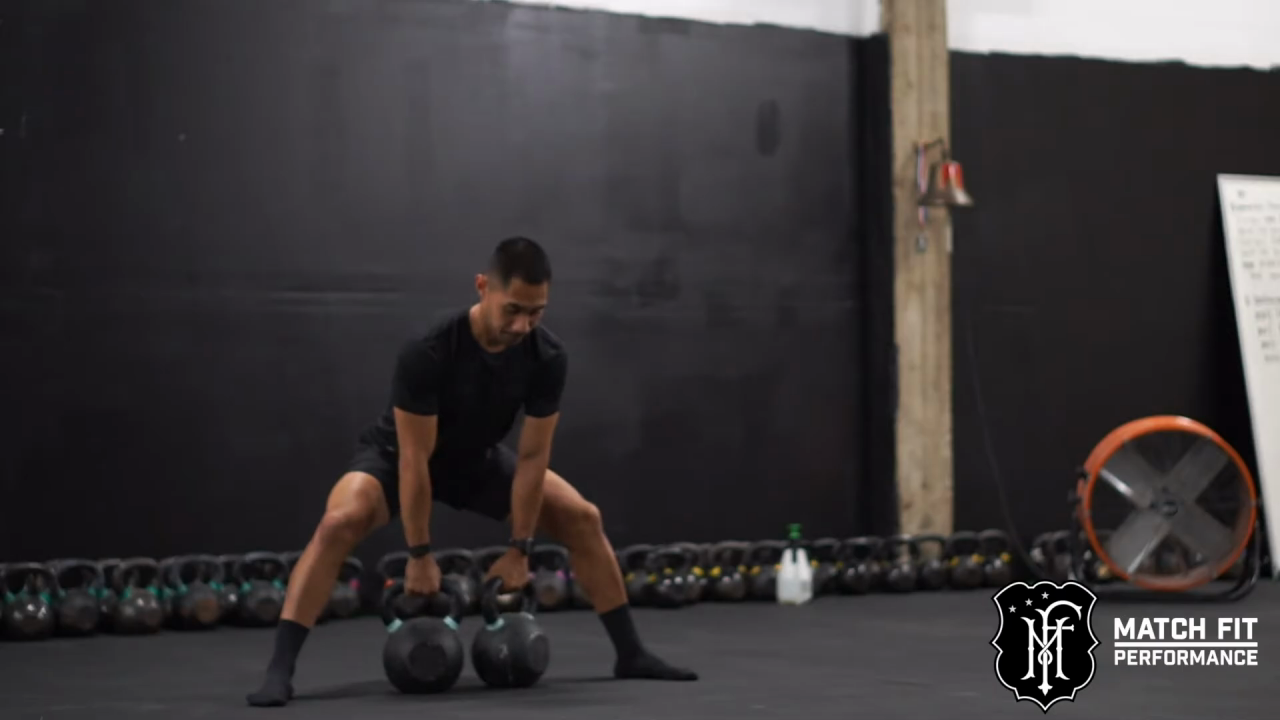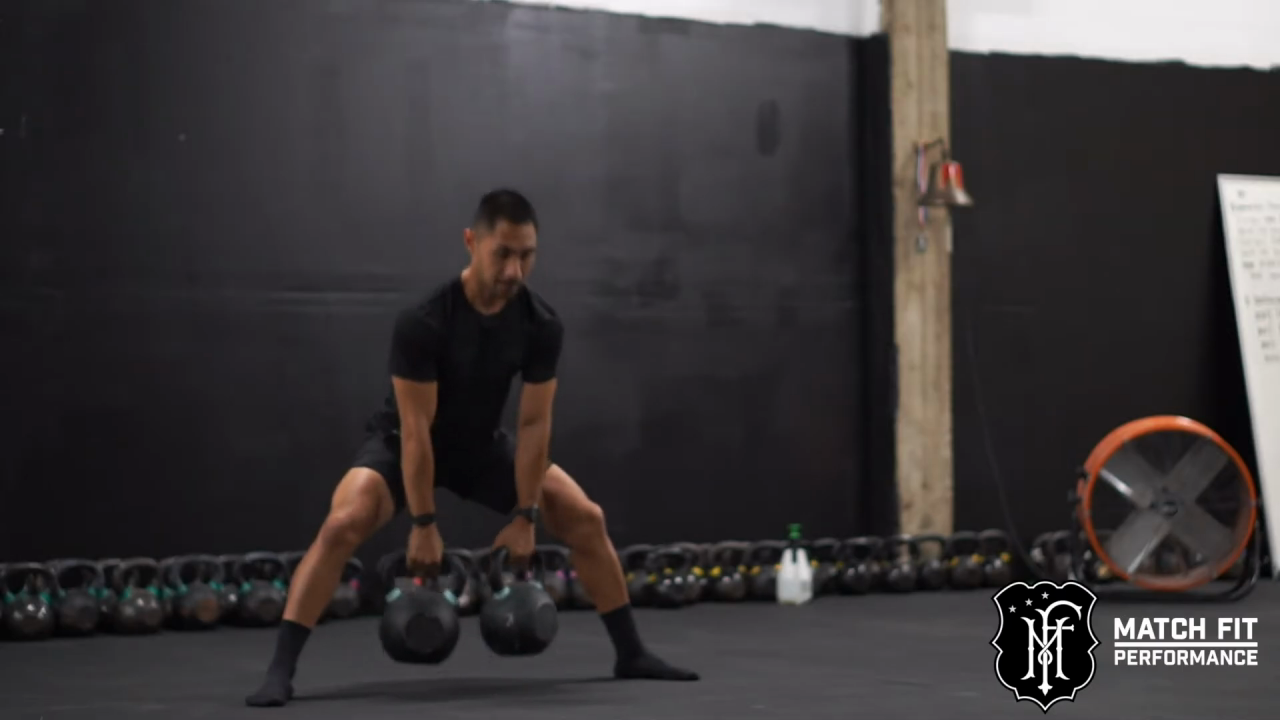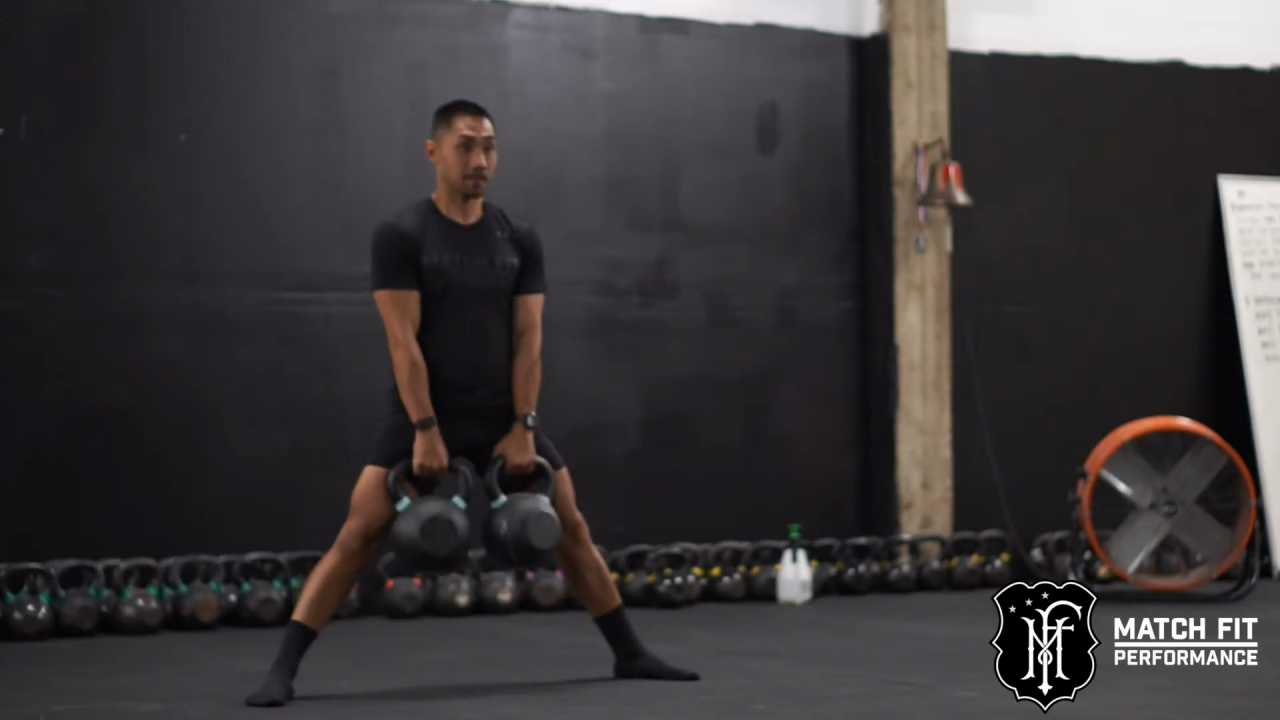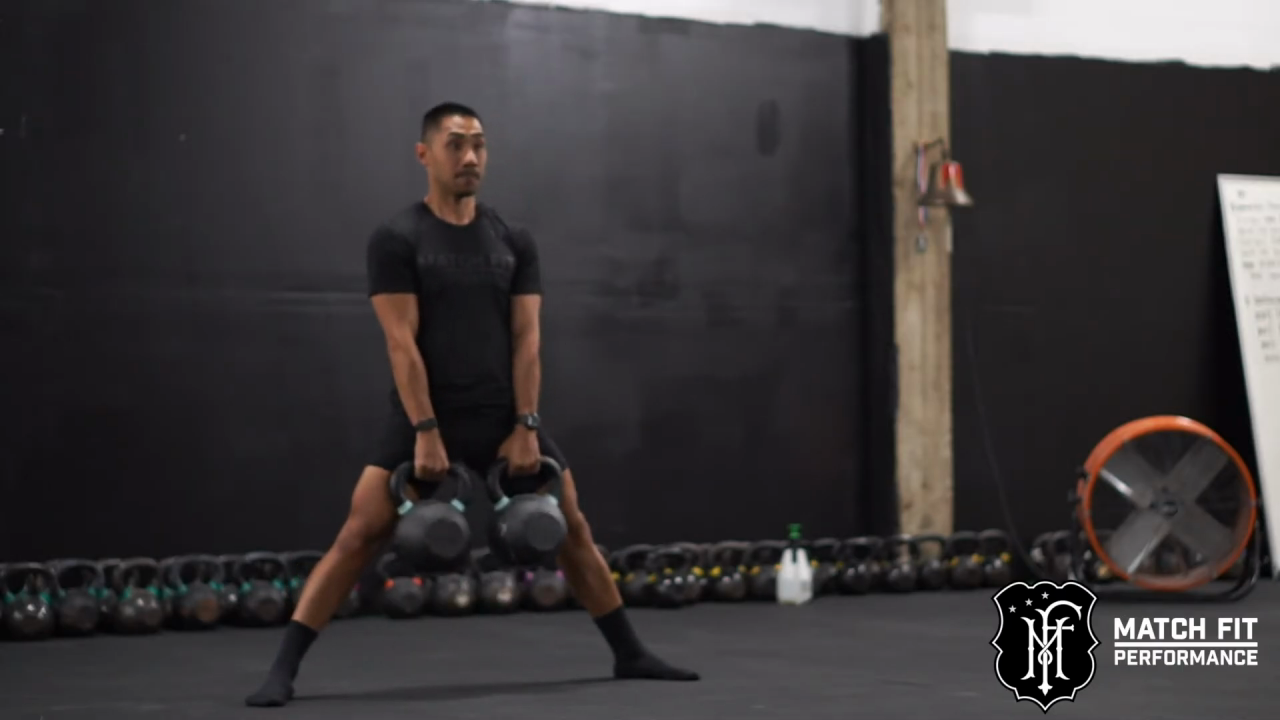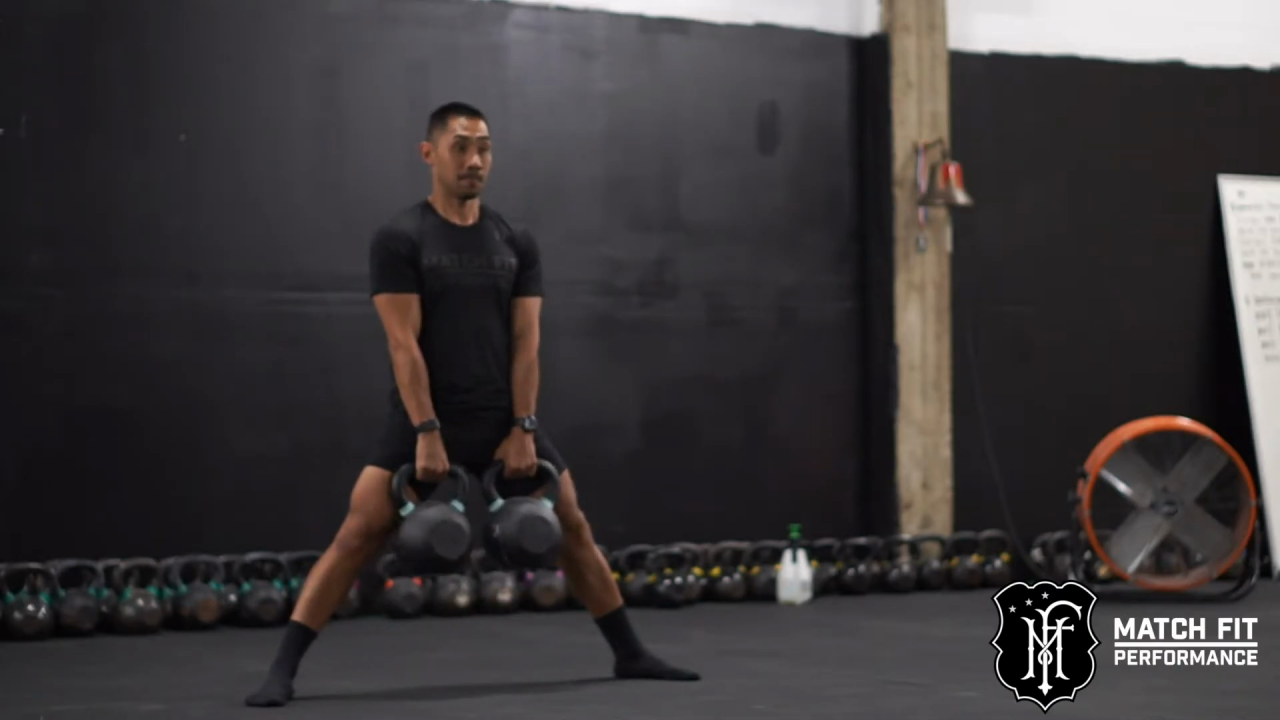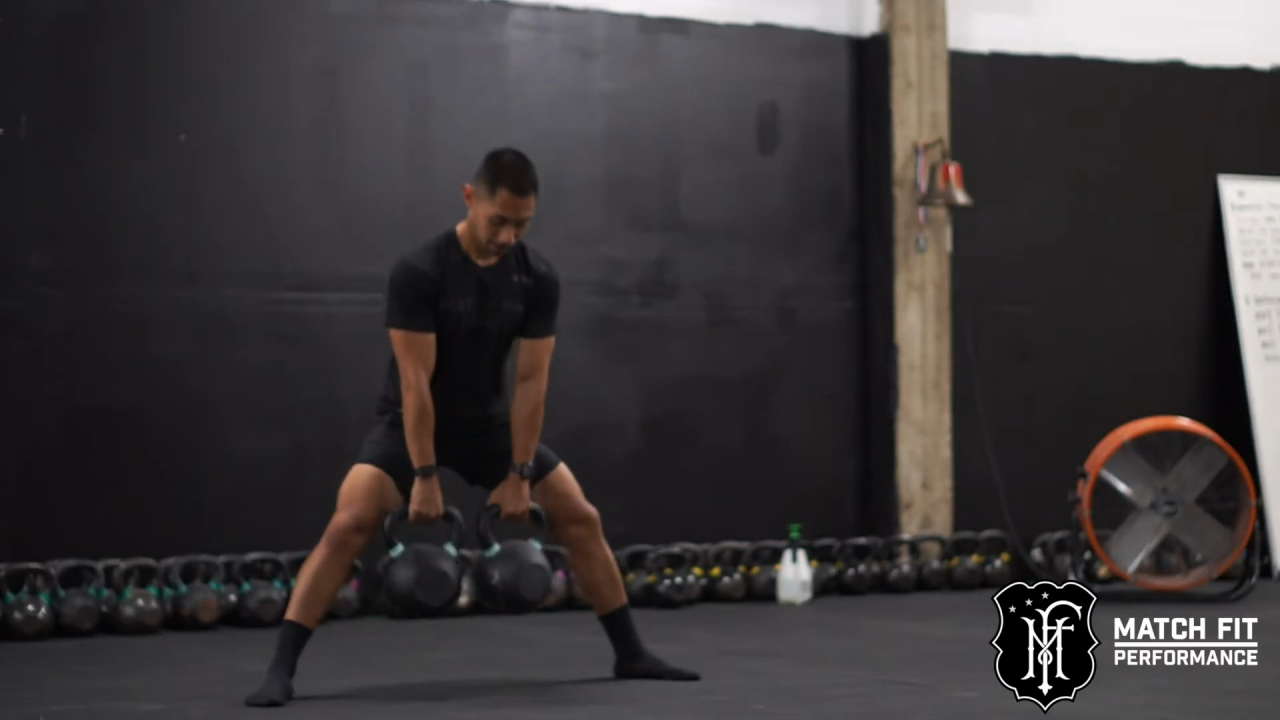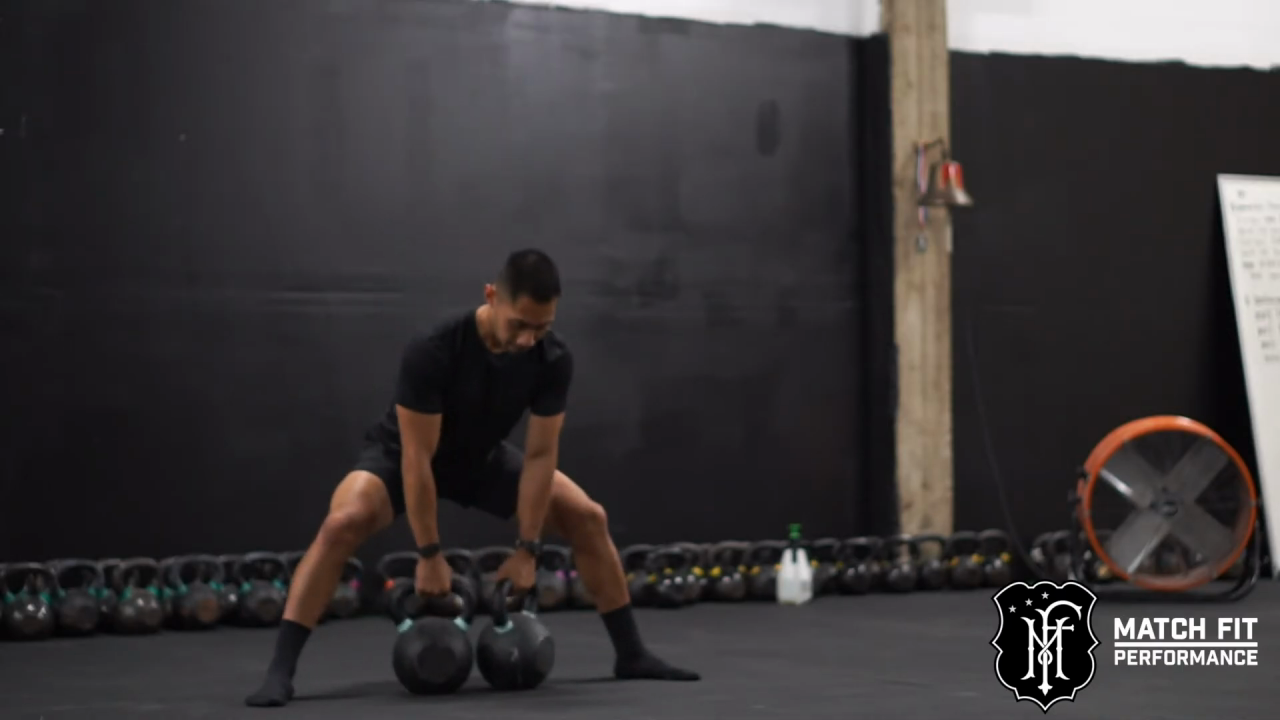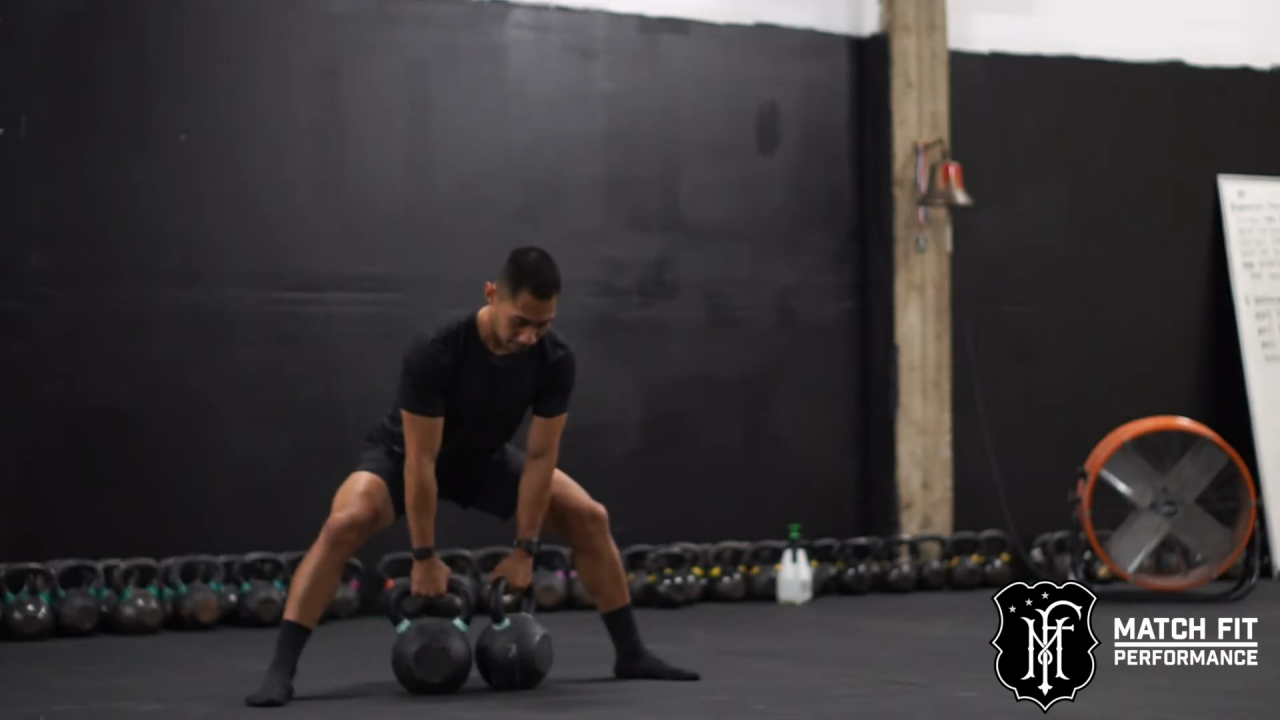
dt=0.5s
person 1, frame 1
left shoulder: (548, 358)
right shoulder: (426, 353)
left elbow: (533, 457)
right elbow: (413, 461)
left wrist: (518, 550)
right wrist: (420, 556)
left hip: (477, 458)
right hip: (397, 454)
left knee: (583, 518)
right knee: (339, 525)
left ankle: (631, 653)
right ankle: (280, 670)
person 1, frame 2
left shoulder: (541, 324)
right shoulder: (422, 322)
left elbow: (534, 423)
right elbow: (416, 430)
left wrist: (525, 519)
right wrist: (424, 525)
left hip: (481, 445)
right hip: (401, 442)
left knee: (586, 520)
right knee: (342, 526)
left ankle: (631, 653)
right ankle: (280, 670)
person 1, frame 3
left shoulder: (520, 239)
right shoulder: (401, 235)
left elbow: (528, 339)
right elbow: (403, 340)
left wrist: (523, 429)
right wrist: (425, 431)
left hip: (501, 418)
right hip: (424, 417)
left knee: (570, 530)
right knee: (358, 537)
left ankle: (630, 654)
right ankle: (282, 671)
person 1, frame 4
left shoulder: (514, 242)
right shoulder: (396, 240)
left elbow: (526, 340)
right elbow: (402, 343)
left wrist: (526, 428)
right wrist: (426, 433)
left hip: (503, 419)
right hip: (425, 419)
left knee: (572, 530)
right knee: (358, 537)
left ankle: (630, 654)
right ankle: (283, 670)
person 1, frame 5
left shoulder: (516, 243)
right shoulder: (399, 239)
left elbow: (525, 343)
right elbow: (404, 344)
left wrist: (523, 431)
right wrist: (427, 435)
left hip: (501, 419)
right hip: (424, 418)
left knee: (573, 530)
right knee: (357, 537)
left ankle: (630, 654)
right ankle: (282, 671)
person 1, frame 6
left shoulder: (538, 278)
right shoulder: (418, 271)
left elbow: (531, 380)
right elbow: (415, 382)
left wrist: (520, 475)
right wrist: (425, 477)
left hip: (490, 425)
right hip: (412, 425)
left knee: (582, 520)
right knee: (347, 527)
left ankle: (631, 653)
right ankle: (280, 669)
person 1, frame 7
left shoulder: (554, 360)
right shoulder: (431, 352)
left elbow: (540, 455)
right elbow: (416, 460)
left wrist: (526, 551)
right wrist: (430, 557)
left hip: (483, 457)
right hip: (402, 454)
left knee: (589, 518)
right knee: (343, 524)
left ankle: (631, 654)
right ankle: (281, 670)
person 1, frame 8
left shoulder: (557, 360)
right shoulder: (433, 353)
left elbow: (541, 457)
right elbow: (420, 462)
left wrist: (524, 550)
right wrist: (425, 558)
left hip: (485, 458)
right hip: (403, 454)
left knee: (590, 518)
right knee: (345, 524)
left ankle: (631, 654)
right ankle: (281, 670)
